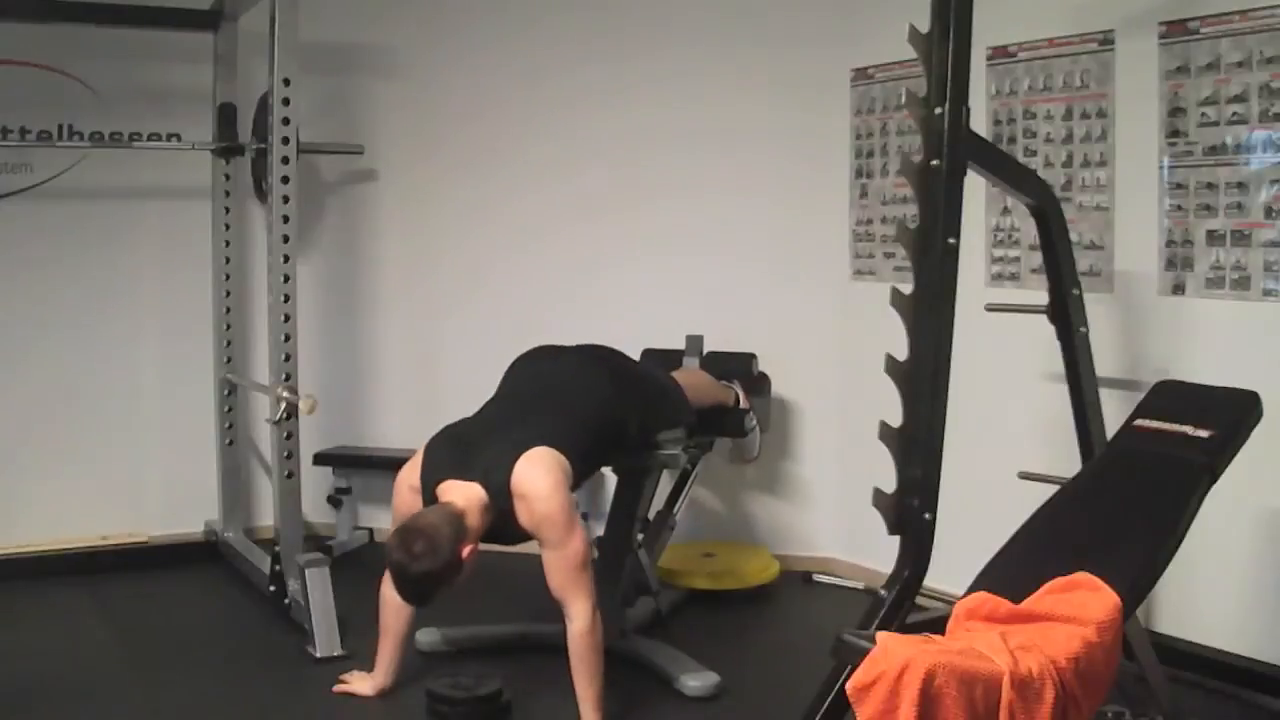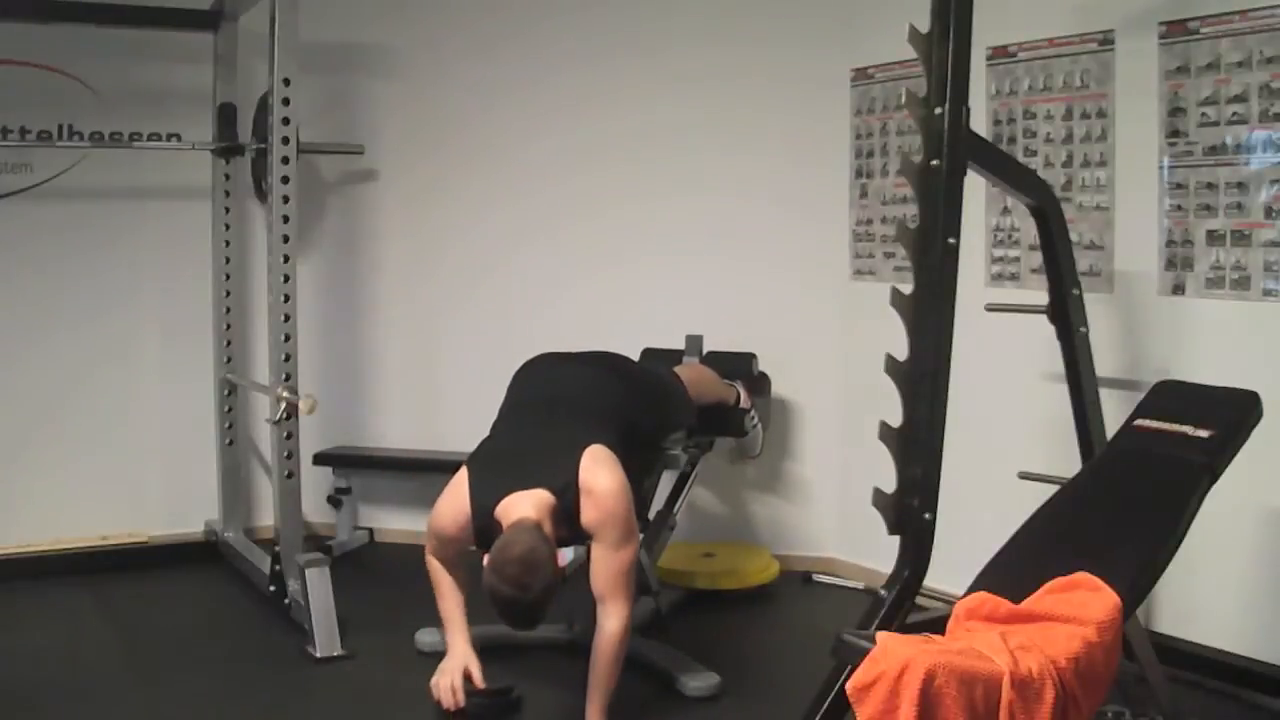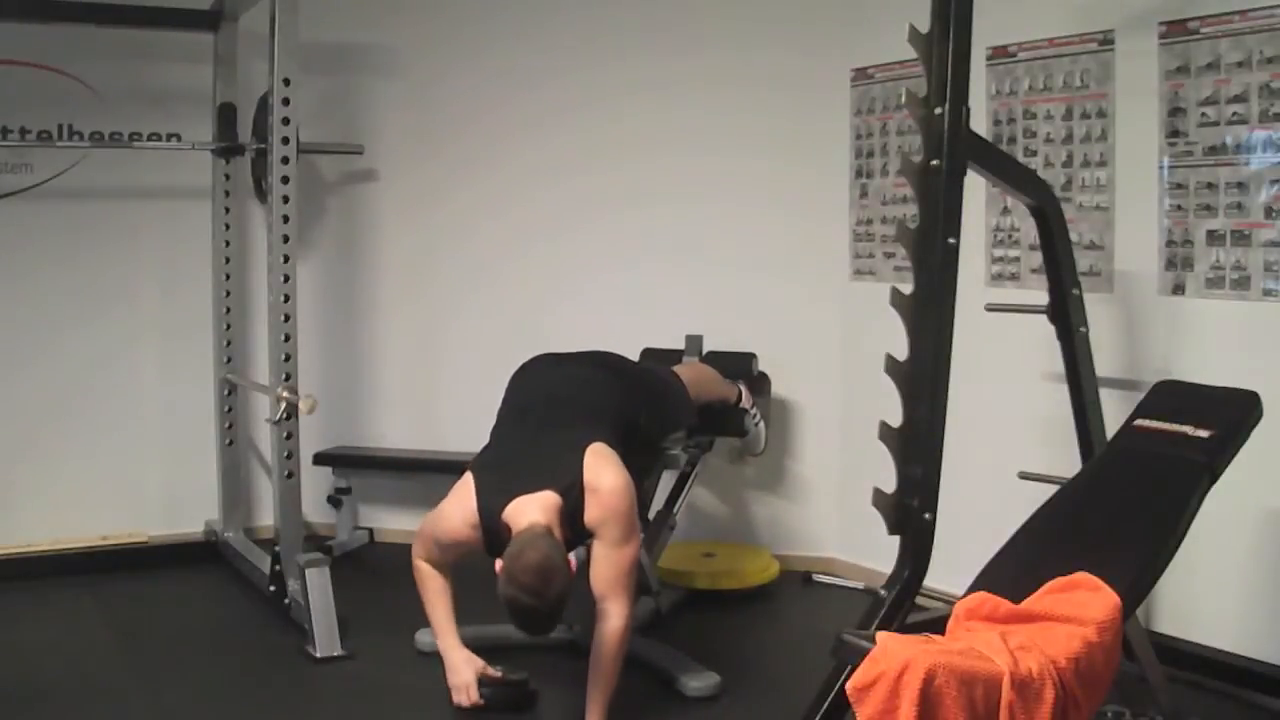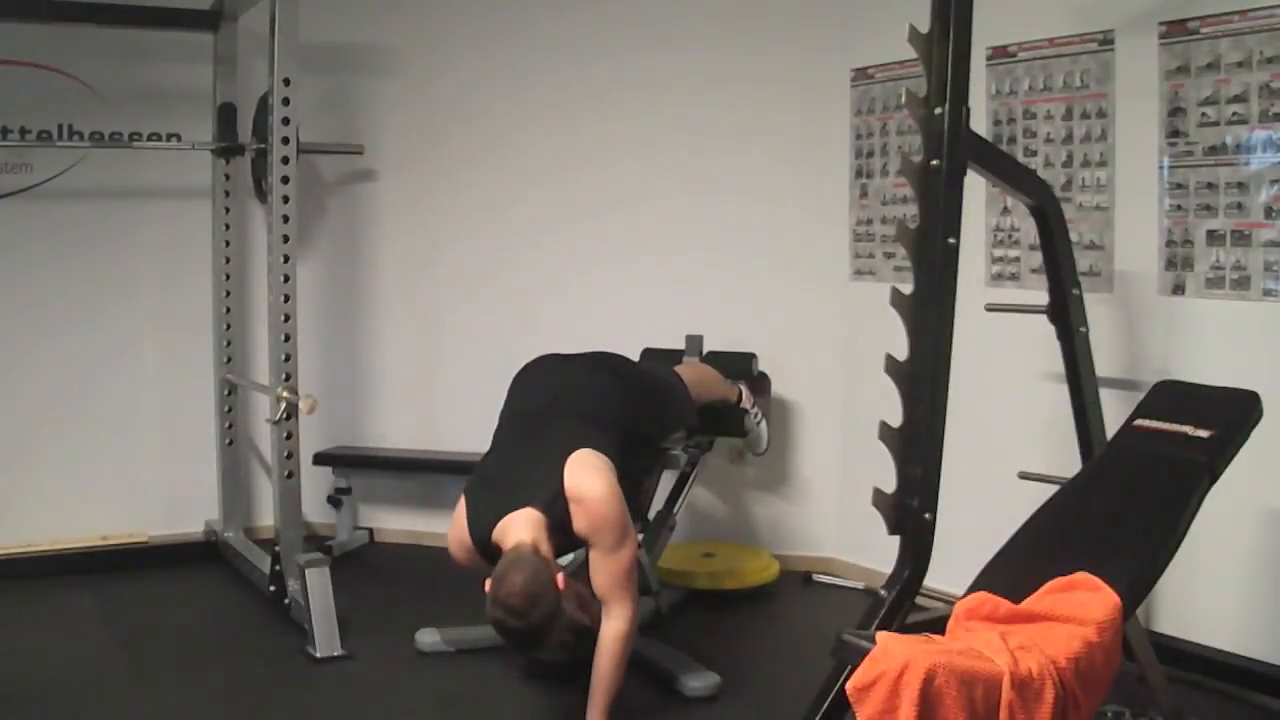
dt=0.7s
person 1, frame 1
left shoulder: (536, 491)
right shoulder: (413, 485)
left elbow: (579, 611)
right elbow: (397, 582)
right wrist: (381, 676)
left hip: (608, 384)
right hip: (535, 370)
left knee: (675, 393)
left ankle: (733, 398)
person 1, frame 2
left shoulder: (601, 492)
right shoulder: (455, 511)
left elbow: (614, 613)
right elbow: (438, 558)
right wrist: (458, 646)
left hip: (618, 386)
right hip: (539, 377)
left knee: (678, 384)
left ankle: (737, 397)
person 1, frame 3
left shoulder: (606, 490)
right shoulder: (462, 517)
left elbow: (614, 614)
right elbow: (425, 558)
right wrist: (453, 652)
left hip: (618, 386)
right hip: (536, 379)
left knee: (678, 385)
left ankle: (737, 397)
person 1, frame 4
left shoulder: (591, 496)
right shoulder: (465, 538)
left elbow: (619, 613)
right wrist: (563, 590)
left hip: (615, 386)
right hip: (538, 380)
left knee: (678, 384)
left ankle: (738, 396)
